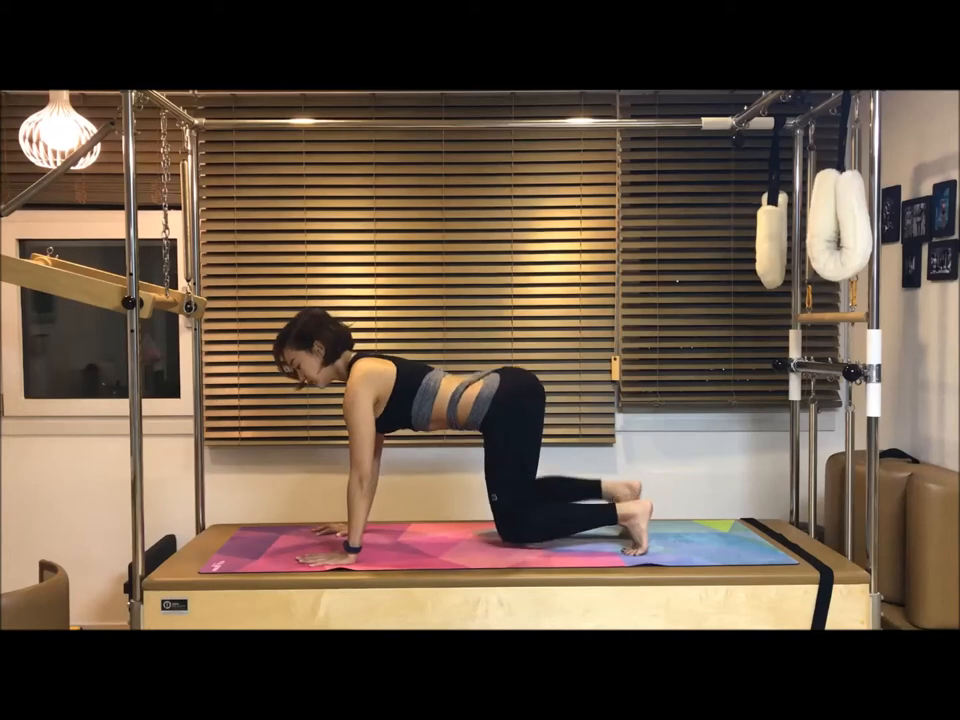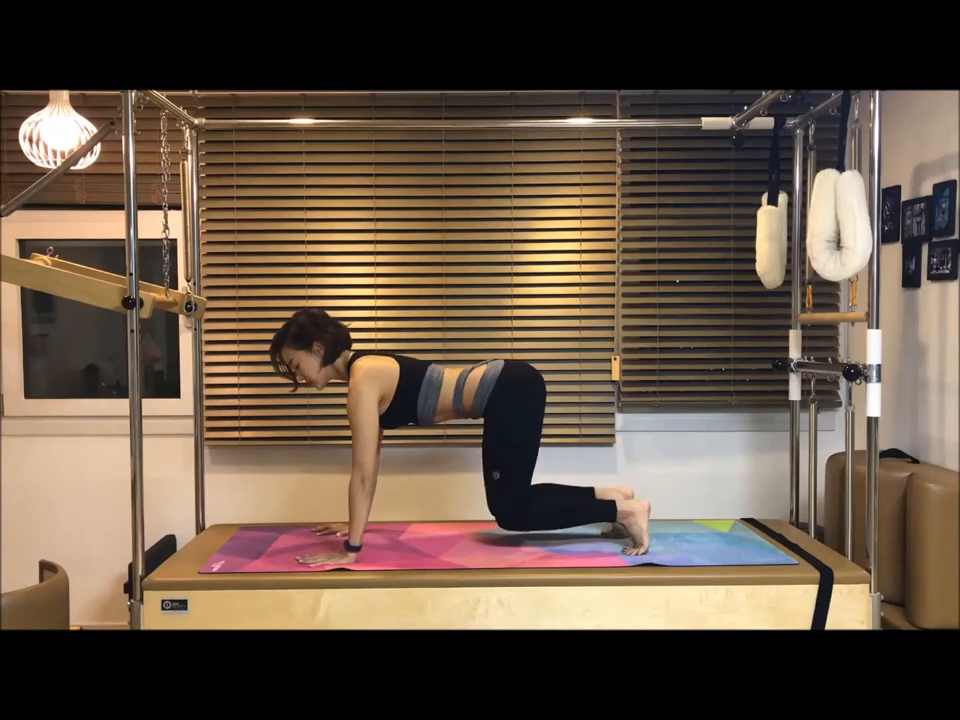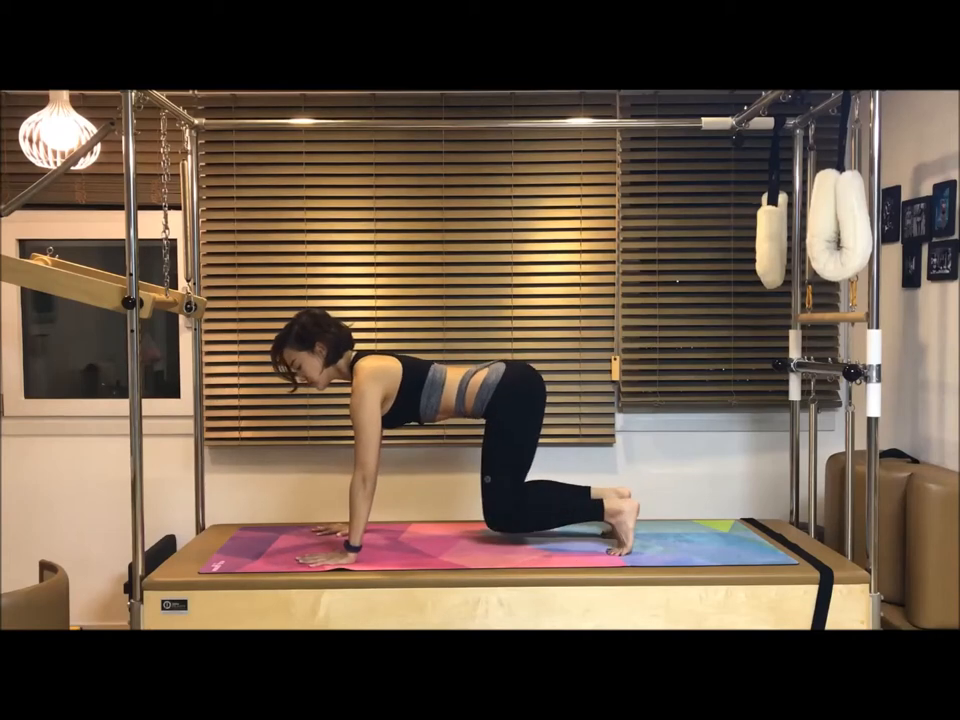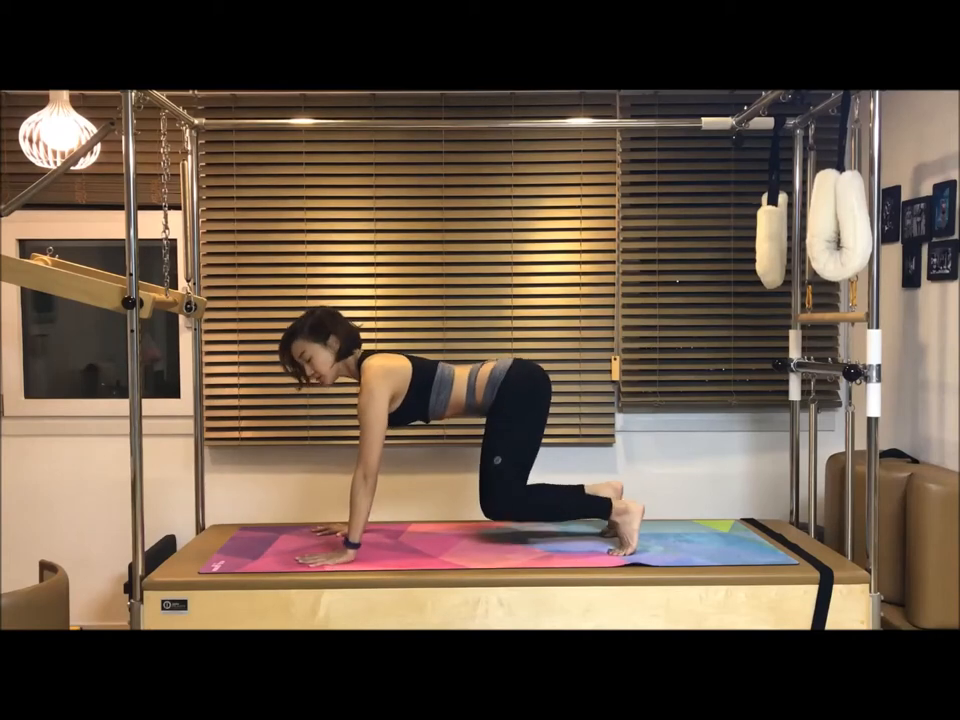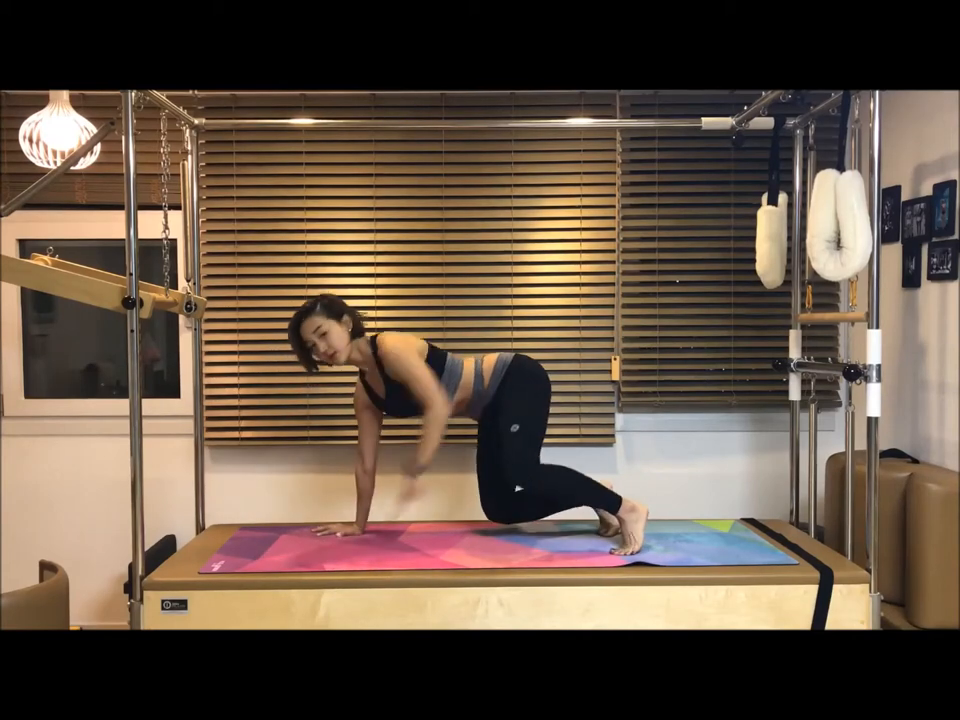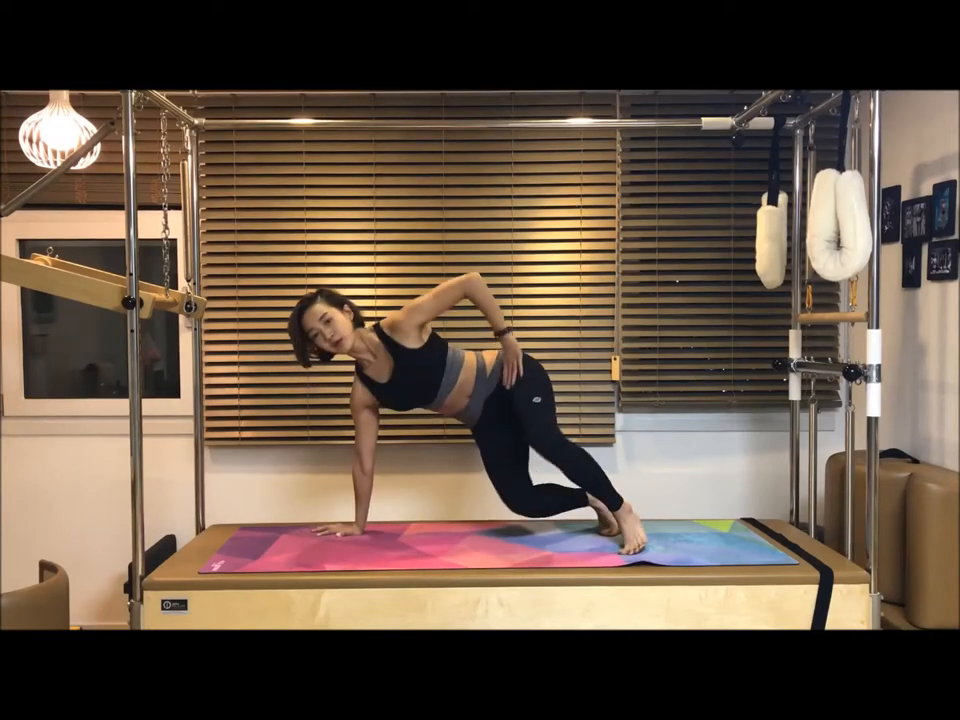
dt=0.3s
person 1, frame 1
left shoulder: (358, 386)
right shoulder: (369, 373)
left elbow: (361, 473)
right elbow: (372, 462)
left wrist: (350, 549)
right wrist: (355, 525)
left hip: (508, 406)
right hip: (509, 391)
left knee: (514, 527)
right knee: (512, 492)
left ankle: (627, 512)
right ankle: (612, 490)
person 1, frame 2
left shoulder: (363, 381)
right shoulder: (367, 371)
left elbow: (363, 473)
right elbow: (371, 464)
left wrist: (351, 548)
right wrist: (355, 524)
left hip: (512, 390)
right hip: (507, 385)
left knee: (512, 511)
right knee: (504, 500)
left ankle: (625, 509)
right ankle: (606, 496)
person 1, frame 3
left shoulder: (365, 381)
right shoulder: (368, 370)
left elbow: (365, 473)
right elbow: (367, 468)
left wrist: (351, 548)
right wrist: (353, 525)
left hip: (513, 393)
right hip: (508, 386)
left knee: (501, 514)
right knee: (504, 493)
left ankle: (614, 509)
right ankle: (607, 495)
person 1, frame 4
left shoulder: (375, 376)
right shoulder: (373, 372)
left elbow: (367, 470)
right elbow: (369, 466)
left wrist: (350, 547)
right wrist: (355, 525)
left hip: (520, 386)
right hip: (508, 391)
left knee: (504, 501)
right knee: (496, 503)
left ankle: (619, 509)
right ankle: (600, 492)
person 1, frame 5
left shoulder: (391, 349)
right shoulder: (364, 391)
left elbow: (439, 409)
right elbow: (366, 460)
left wrist: (414, 470)
right wrist: (359, 523)
left hip: (515, 377)
right hip: (492, 403)
left knee: (521, 466)
right knee: (499, 509)
left ankle: (626, 509)
right ankle: (594, 499)
person 1, frame 6
left shoulder: (401, 327)
right shoulder: (363, 391)
left elbow: (471, 281)
right elbow: (364, 461)
left wrist: (505, 335)
right wrist: (358, 523)
left hip: (513, 374)
right hip: (487, 415)
left knee: (545, 439)
right knee: (520, 500)
left ankle: (622, 510)
right ankle: (592, 498)
